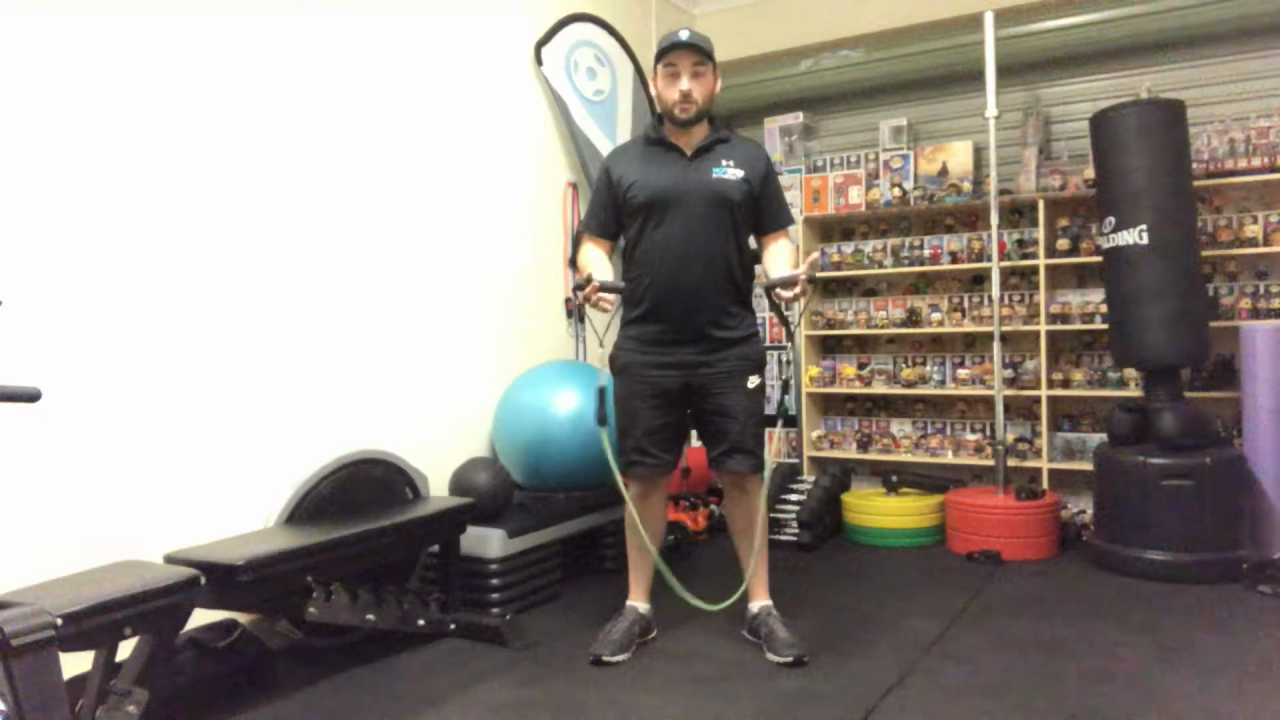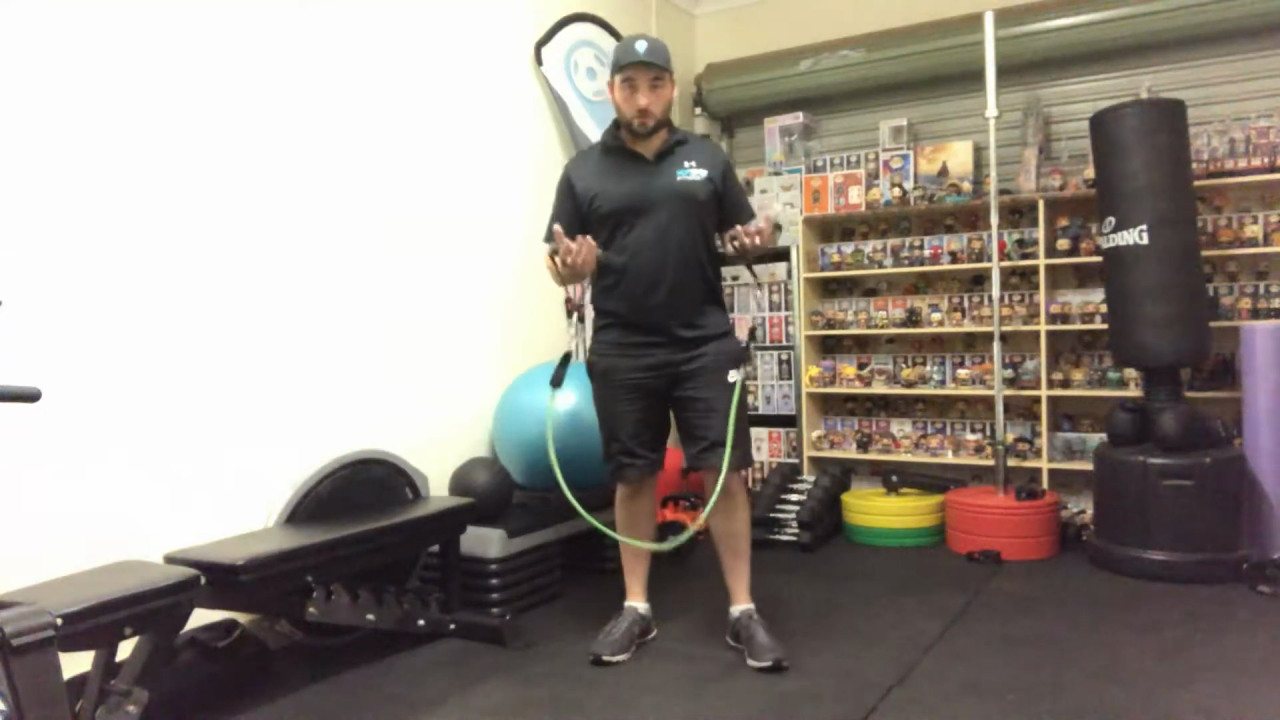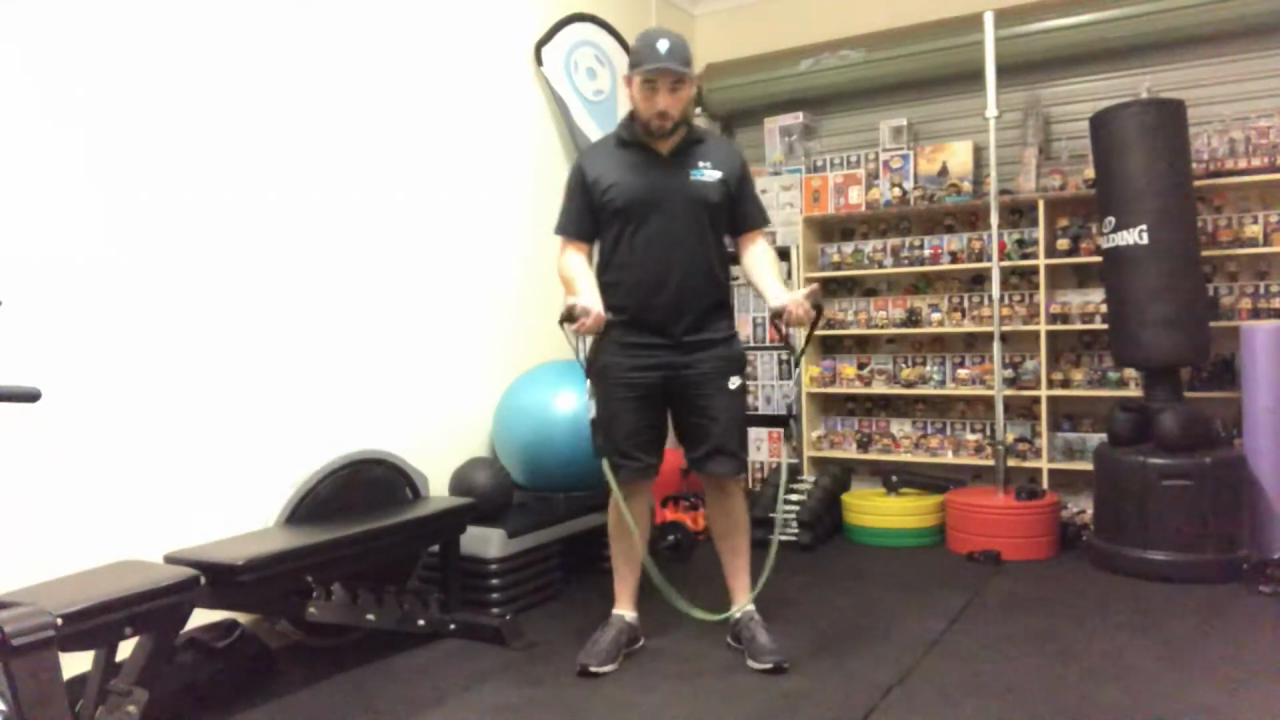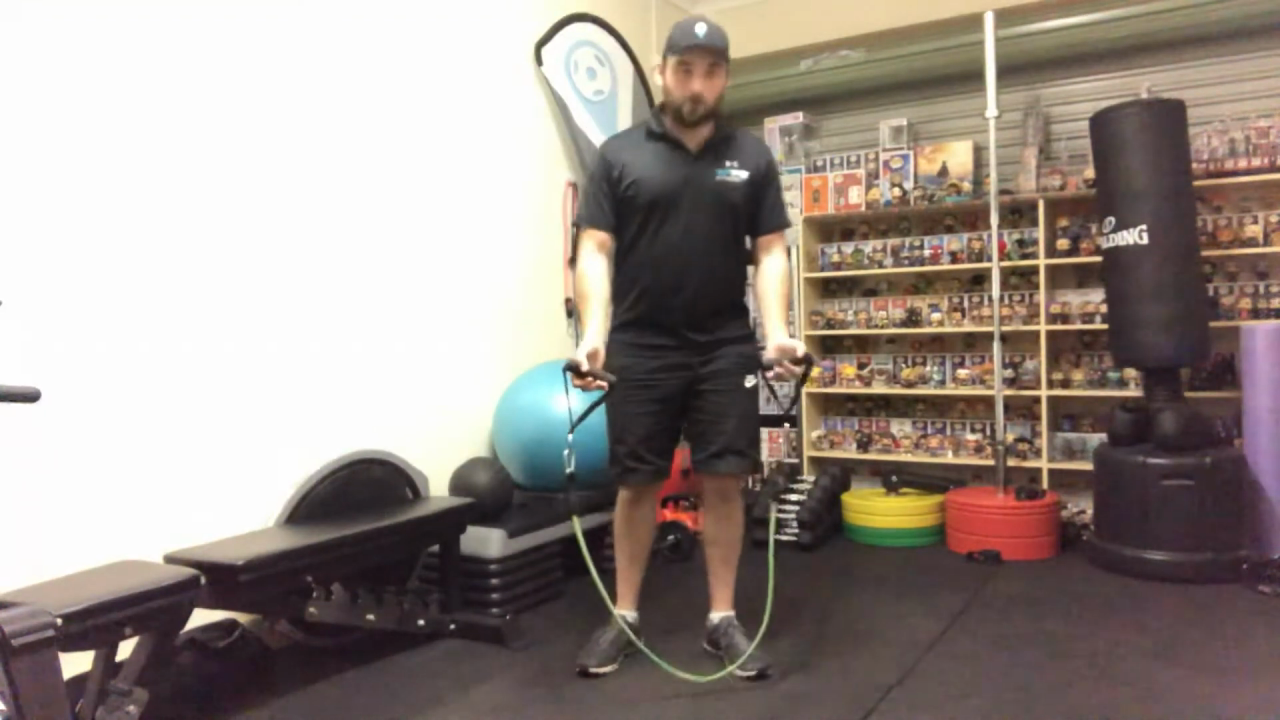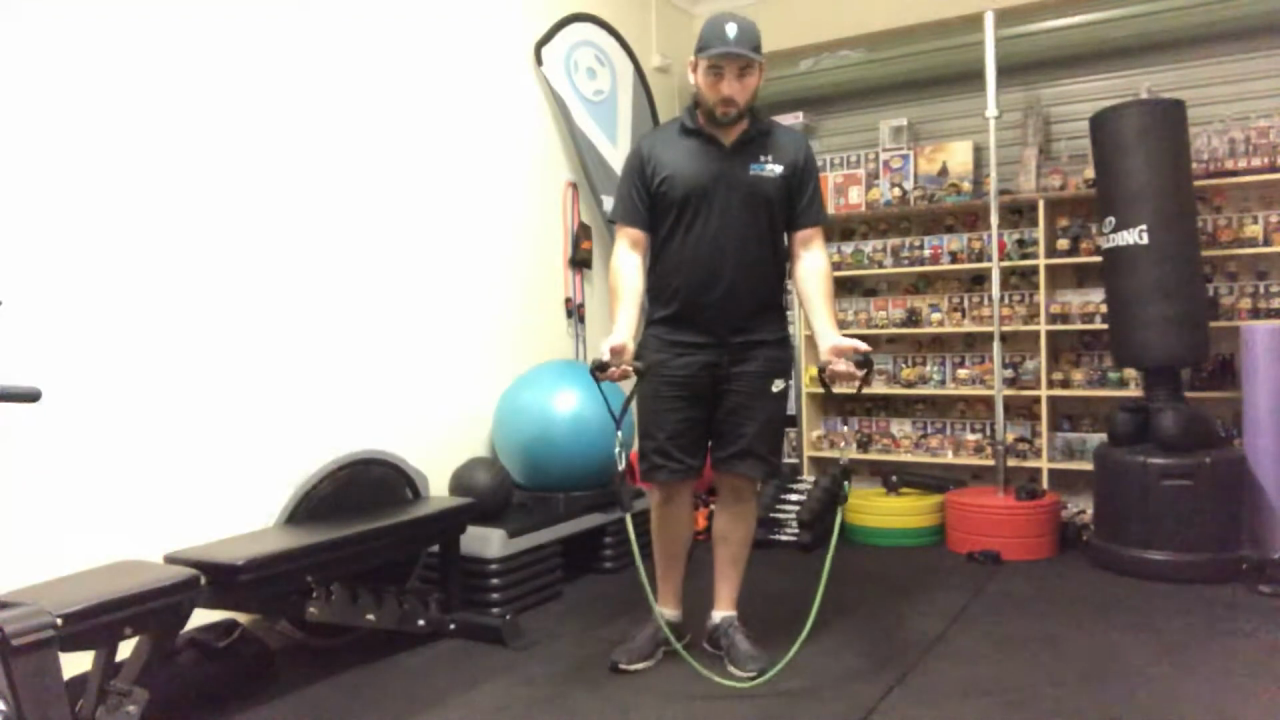
dt=1s
person 1, frame 1
left shoulder: (748, 159)
right shoulder: (623, 163)
left elbow: (774, 237)
right elbow: (595, 242)
left wrist: (784, 276)
right wrist: (596, 278)
left hip: (729, 349)
right hip: (645, 350)
left knee: (742, 473)
right knee: (644, 476)
left ankle: (760, 608)
right ankle: (638, 609)
person 1, frame 2
left shoulder: (708, 158)
right shoulder: (584, 171)
left elbow: (739, 233)
right elbow: (561, 261)
left wrist: (753, 237)
right wrist: (567, 263)
left hip: (706, 343)
right hip: (622, 351)
left knee: (725, 471)
right knee: (633, 477)
left ankle: (742, 611)
right ankle: (636, 609)
person 1, frame 3
left shoulder: (722, 158)
right shoulder: (596, 163)
left elbow: (751, 241)
right elbow: (575, 249)
left wrist: (778, 296)
right wrist: (585, 299)
left hip: (709, 346)
right hip: (625, 350)
left knee: (723, 476)
right knee: (629, 480)
left ankle: (743, 613)
right ankle: (624, 616)
person 1, frame 4
left shoulder: (751, 157)
right shoulder: (620, 155)
left elbow: (770, 252)
right elbow: (595, 251)
left wrist: (776, 331)
right wrist: (592, 335)
left hip: (726, 349)
right hip: (641, 350)
left knee: (723, 482)
right knee: (637, 483)
left ankle: (723, 620)
right ankle: (624, 617)
person 1, frame 5
left shoulder: (789, 150)
right shoulder: (654, 151)
left elbow: (807, 249)
right elbow: (630, 249)
left wrist: (826, 333)
right wrist: (621, 330)
left hip: (757, 348)
right hip: (673, 347)
left knee: (738, 482)
right knee: (670, 482)
left ankle: (724, 621)
right ankle: (666, 615)
